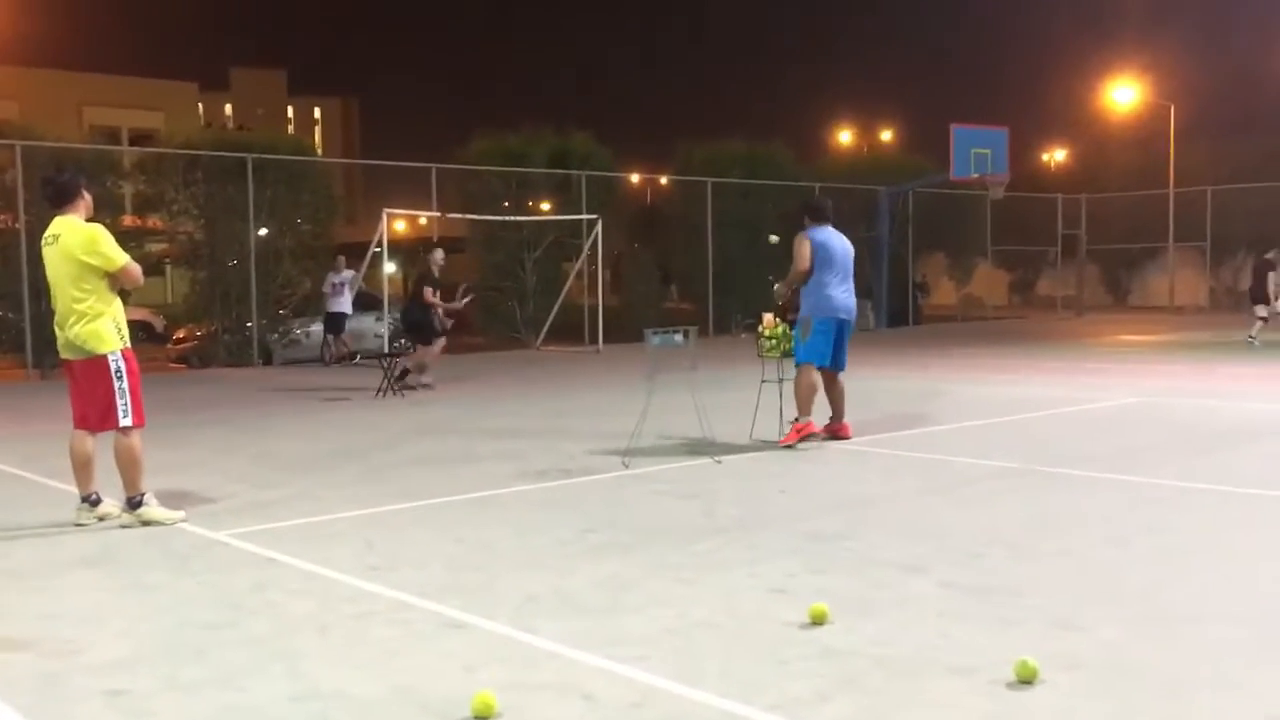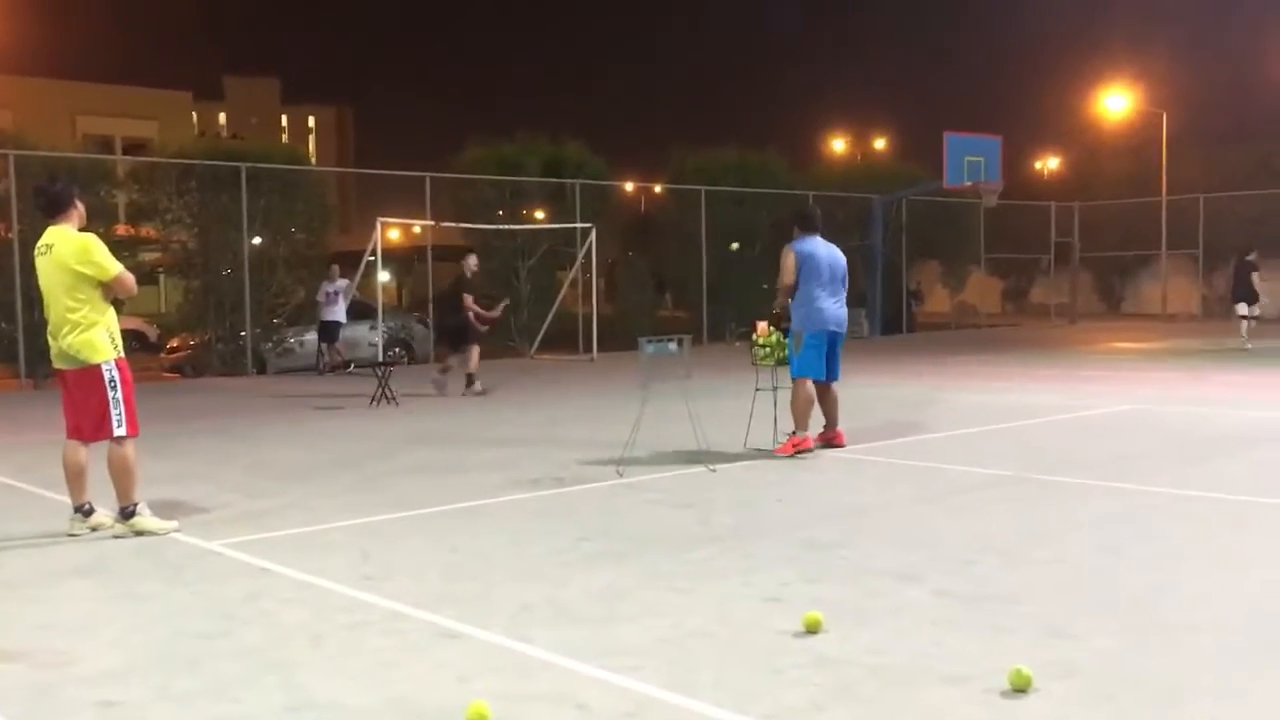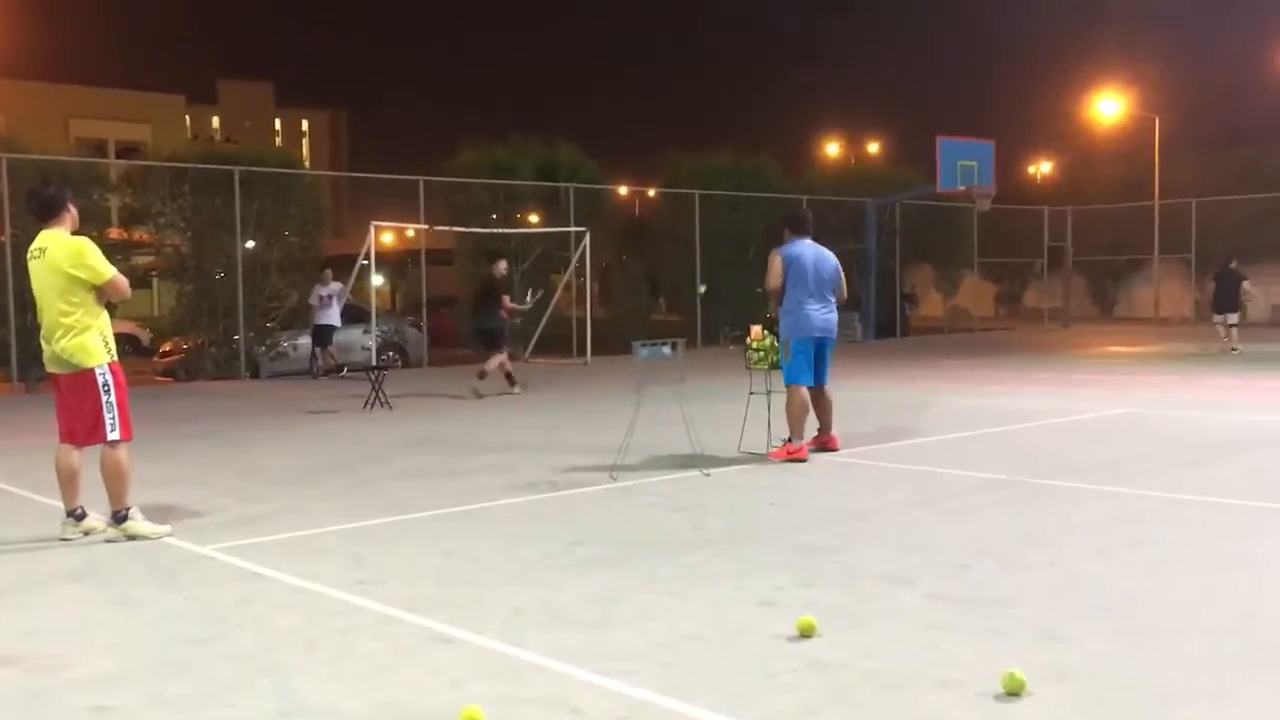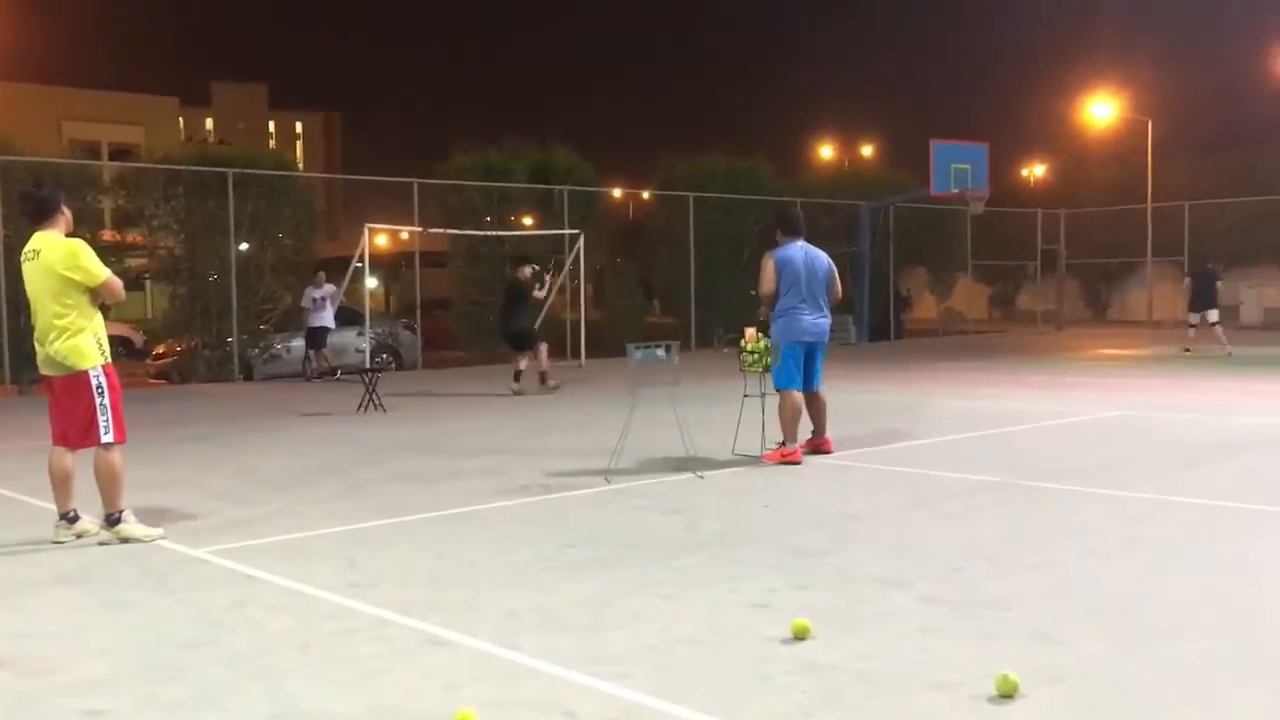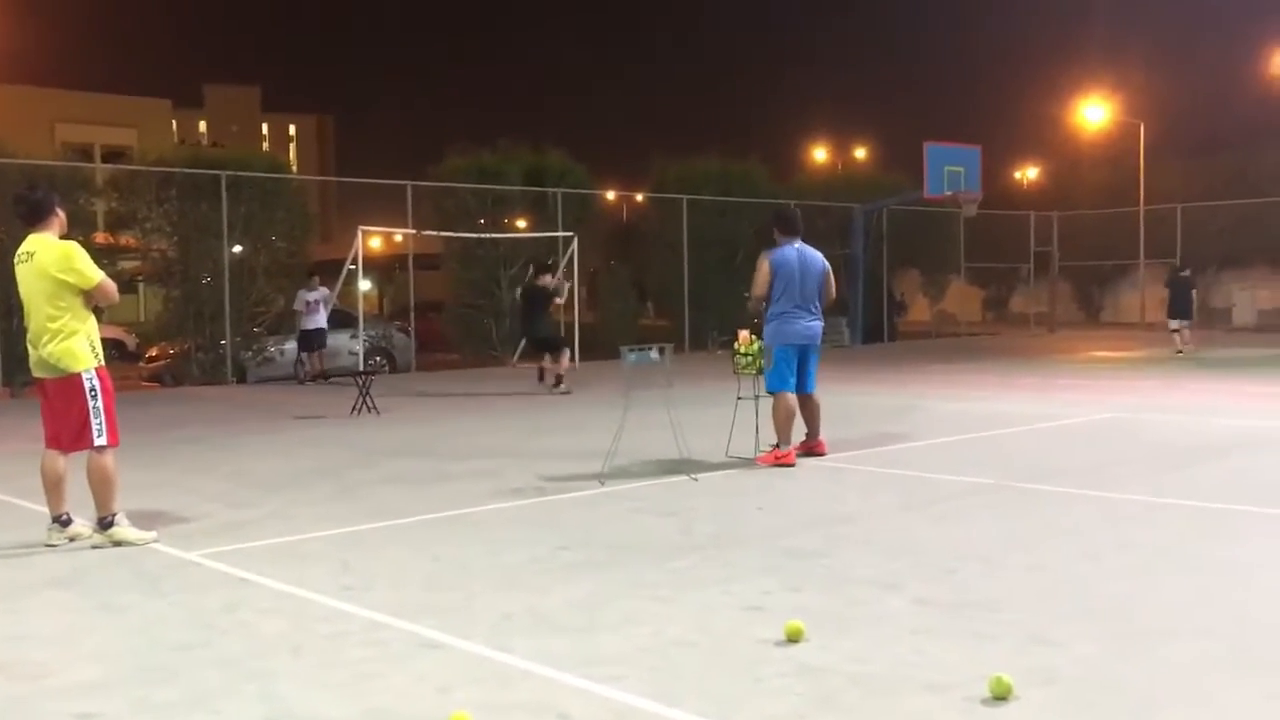
dt=0.2s
person 1, frame 1
left shoulder: (51, 237)
right shoulder: (90, 233)
right elbow: (134, 277)
left wrist: (108, 277)
right wrist: (114, 272)
left hip: (72, 341)
right hip: (103, 341)
left knee: (84, 425)
right knee: (127, 424)
left ankle: (89, 502)
right ankle: (137, 503)
person 1, frame 2
left shoulder: (44, 247)
right shoulder: (84, 243)
right elbow: (128, 287)
left wrist: (102, 287)
right wrist: (109, 281)
left hip: (66, 351)
right hip: (96, 351)
left knee: (77, 435)
right knee: (121, 434)
left ankle: (82, 513)
right ankle: (131, 513)
person 1, frame 3
left shoulder: (36, 251)
right shoulder: (76, 246)
right elbow: (121, 290)
left wrist: (94, 291)
right wrist: (102, 287)
left hip: (59, 354)
right hip: (90, 354)
left knee: (70, 440)
right knee: (114, 438)
left ankle: (74, 517)
right ankle: (123, 517)
person 1, frame 4
left shoulder: (30, 252)
right shoulder: (71, 248)
right elbow: (116, 292)
left wrist: (88, 291)
right wrist: (96, 288)
left hip: (52, 357)
right hip: (84, 356)
left knee: (63, 442)
right knee: (108, 440)
left ankle: (67, 520)
right ankle: (116, 520)
person 1, frame 5
left shoulder: (24, 255)
right shoulder: (65, 250)
right elbow: (110, 294)
left wrist: (81, 293)
right wrist: (90, 291)
left hip: (45, 359)
right hip: (77, 359)
left knee: (56, 445)
right knee: (101, 444)
left ankle: (60, 523)
right ankle: (109, 523)
person 2, frame 1
left shoulder: (806, 237)
right shoulder: (845, 242)
left elbow: (802, 268)
left wrist: (785, 286)
left hip: (819, 308)
right hip: (846, 309)
left knee: (808, 365)
right knee: (832, 369)
left ankle: (804, 422)
right ankle: (838, 424)
person 2, frame 2
left shoulder: (793, 249)
right shoulder: (837, 253)
left elbow: (786, 282)
left wrist: (782, 299)
left hip: (810, 320)
right hip: (837, 320)
left knee: (803, 378)
right knee: (825, 380)
left ankle: (801, 437)
right ankle: (832, 432)
person 2, frame 3
left shoulder: (781, 254)
right shoulder: (829, 256)
left elbow: (773, 285)
right elbow: (842, 295)
left wrist: (778, 302)
left hip: (798, 325)
right hip: (827, 325)
left knee: (797, 384)
right knee: (819, 385)
left ankle: (796, 445)
right ankle: (826, 436)
person 2, frame 4
left shoulder: (774, 257)
right shoulder: (823, 257)
left elbow: (766, 291)
right elbow: (836, 295)
left wrist: (769, 308)
left hip: (789, 328)
right hip: (819, 328)
left knee: (789, 388)
right knee: (812, 387)
left ankle: (790, 448)
right ankle: (820, 438)
person 2, frame 5
left shoulder: (770, 257)
right shoulder: (819, 258)
left elbow: (758, 293)
right elbow: (830, 295)
left wrist: (756, 305)
left hip: (782, 331)
right hip: (811, 330)
left knee: (783, 390)
right knee: (806, 390)
left ankle: (784, 450)
right ankle: (814, 441)
